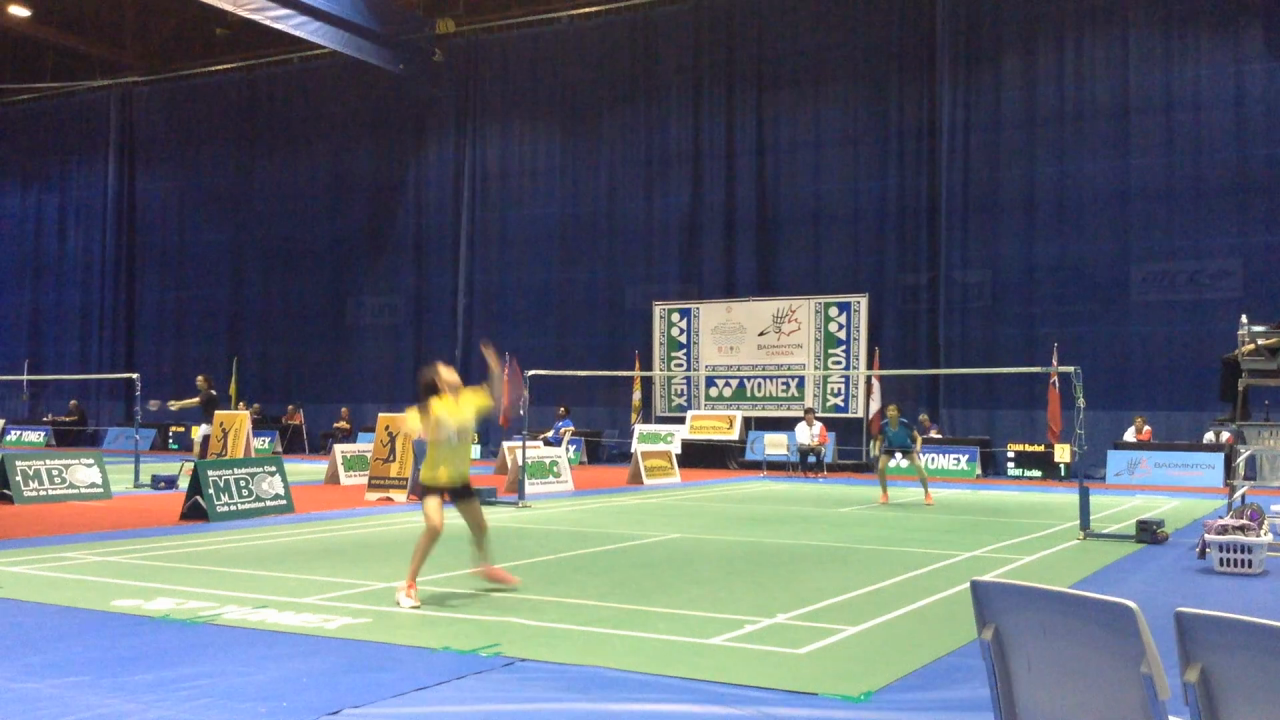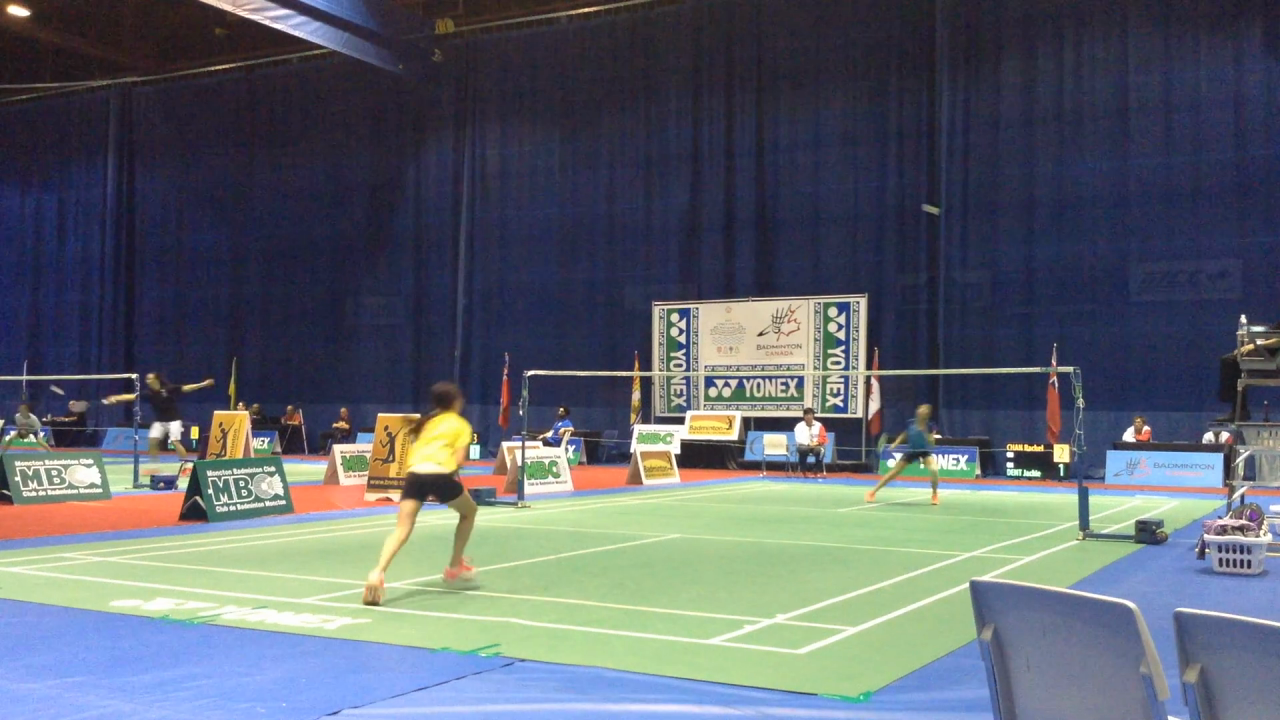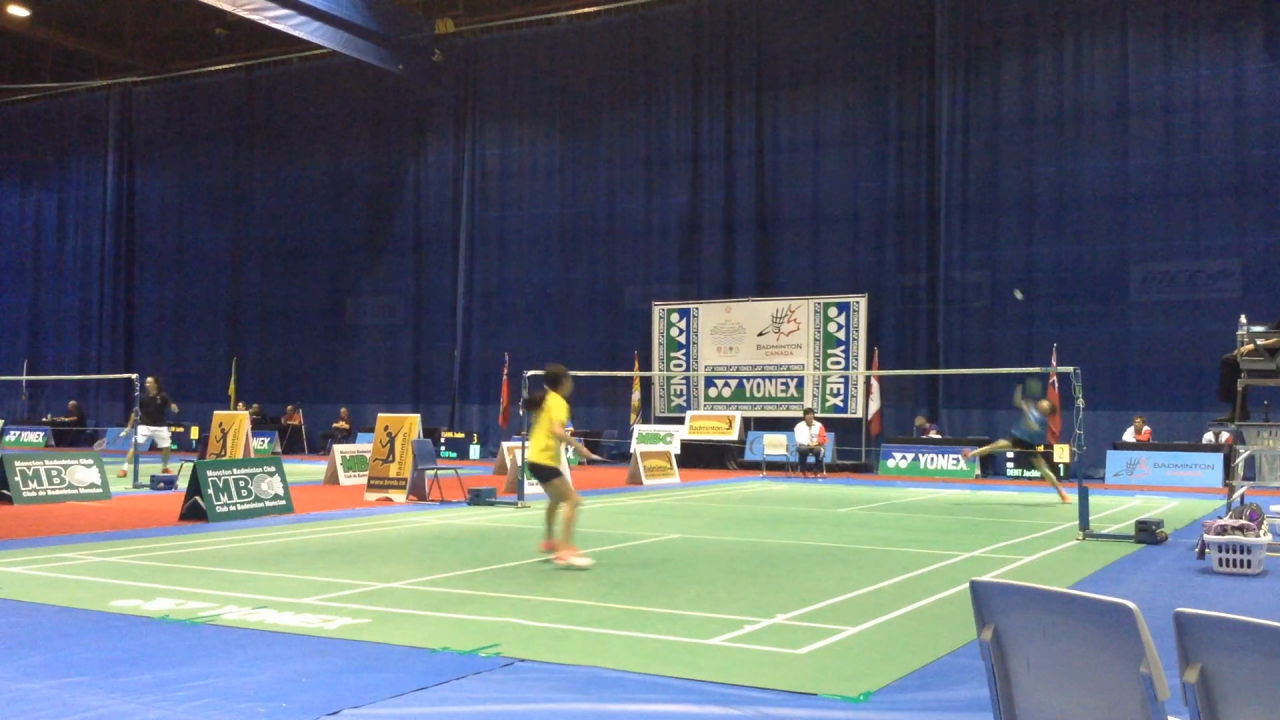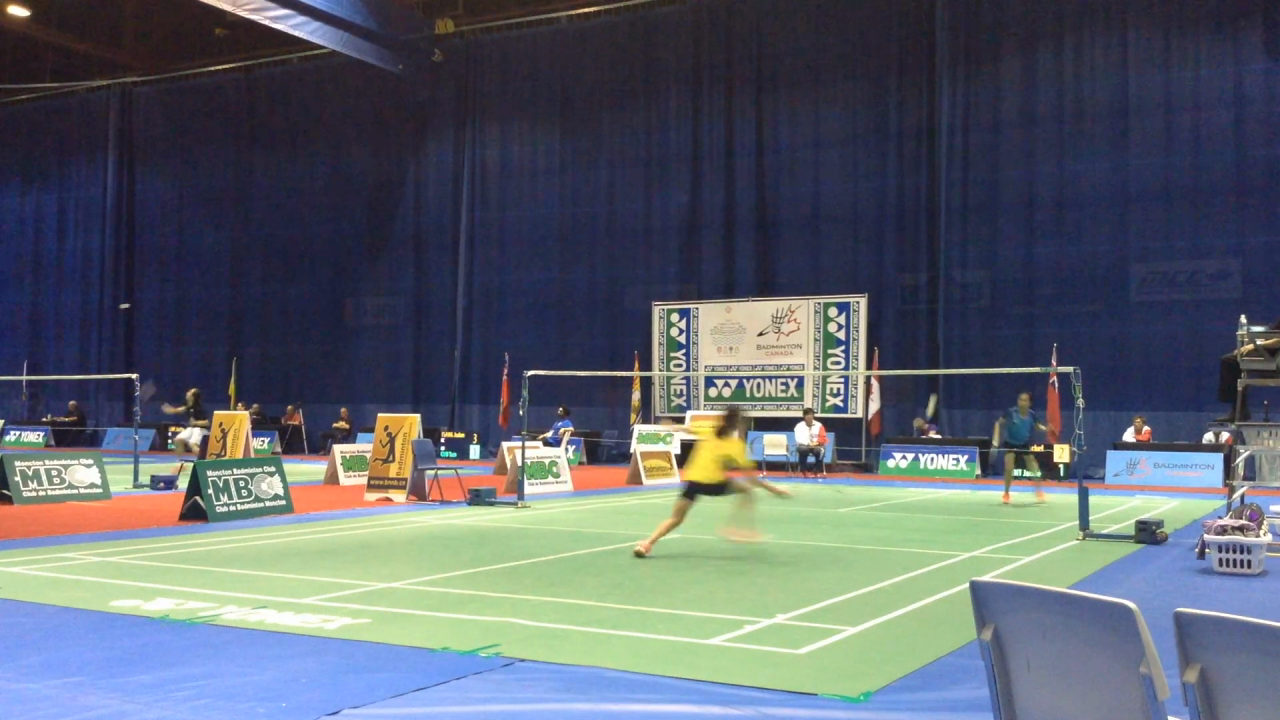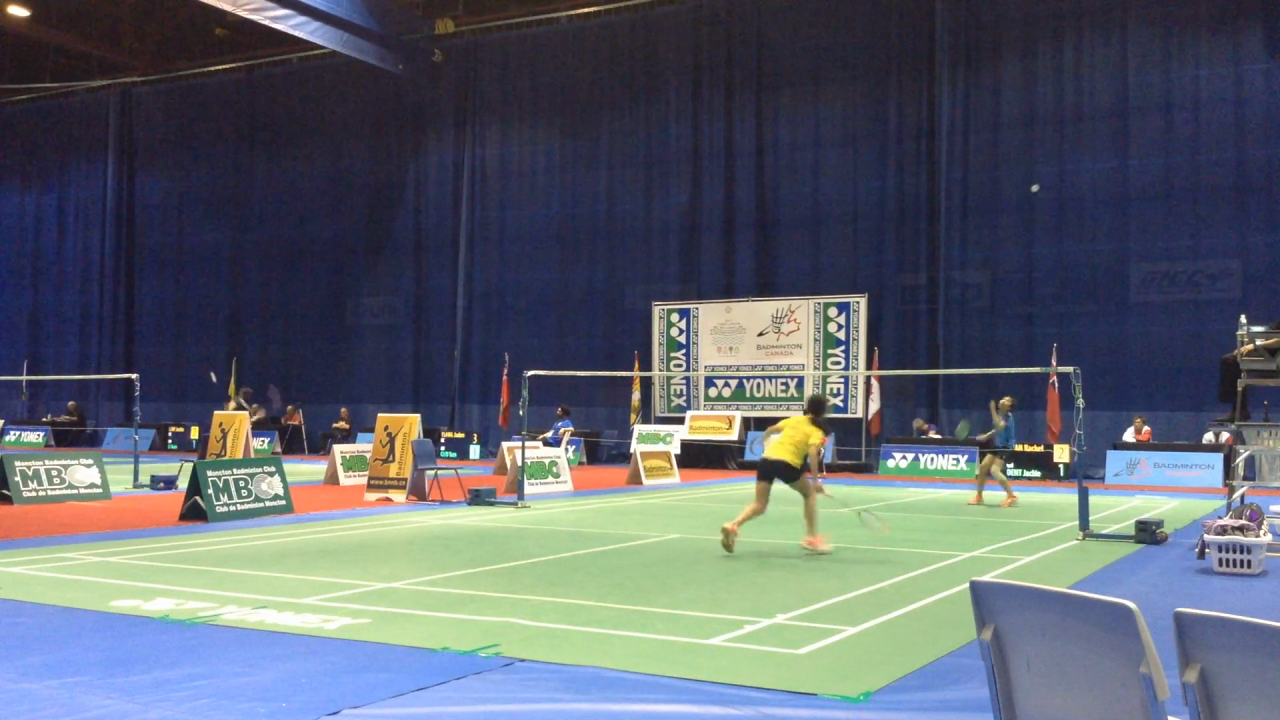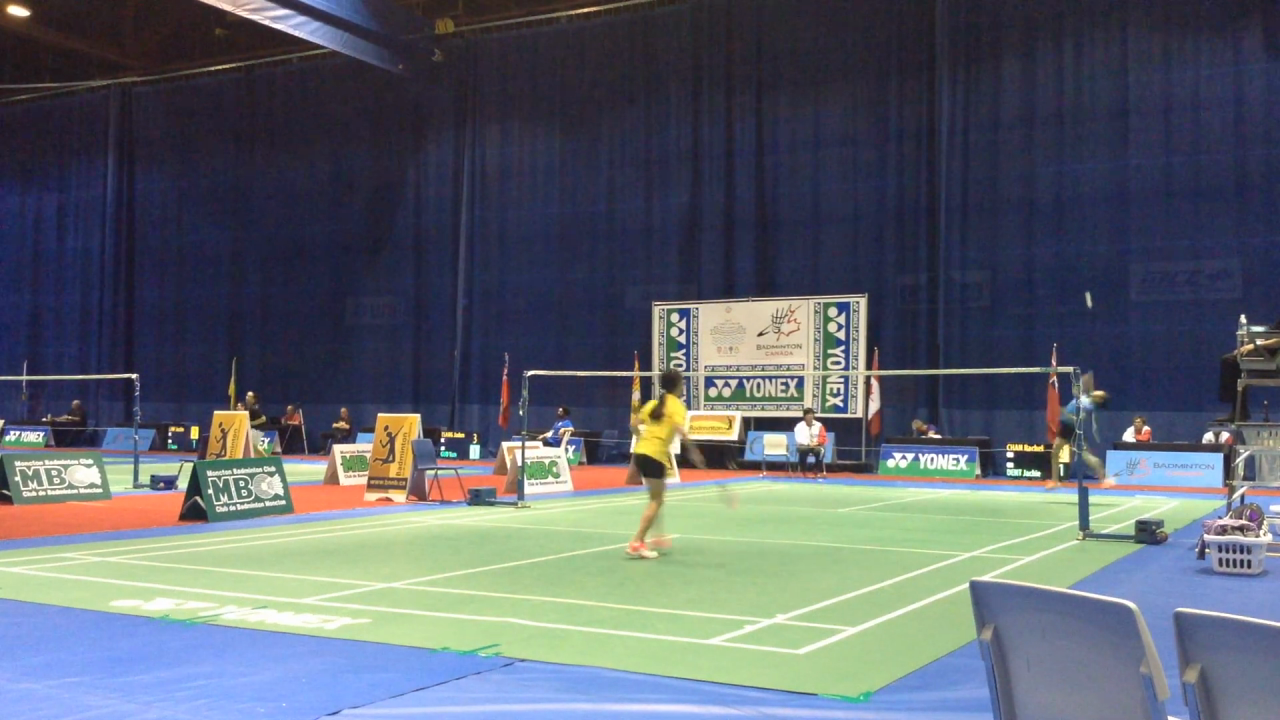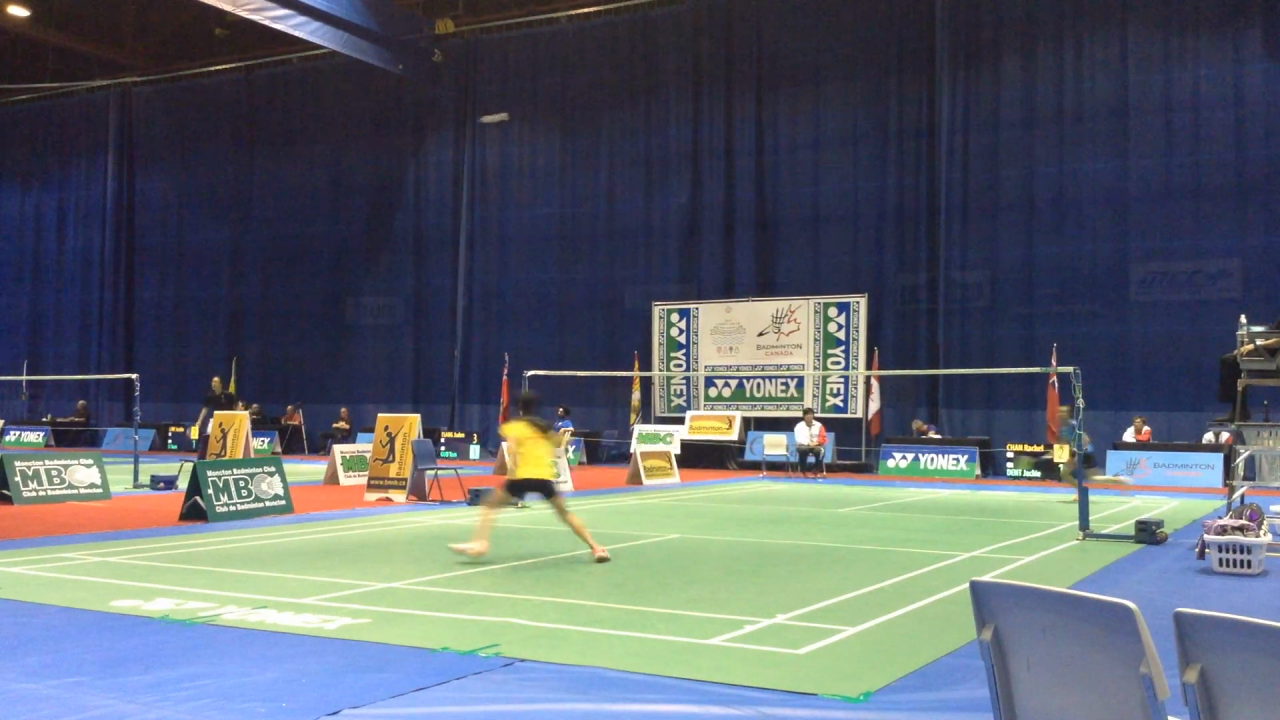
dt=0.7s
person 1, frame 1
left shoulder: (469, 399)
right shoulder: (434, 408)
left elbow: (496, 399)
right elbow: (409, 424)
left wrist: (496, 369)
right wrist: (423, 431)
left hip: (458, 479)
right hip: (433, 480)
left knee: (480, 526)
right knee: (435, 526)
left ankle: (485, 566)
right ankle: (408, 585)
person 1, frame 2
left shoulder: (426, 423)
right shoulder: (460, 425)
right elbow: (458, 460)
right wrist: (452, 475)
left hip: (415, 475)
right hip: (440, 474)
left knee: (401, 529)
right knee: (469, 511)
left ankle: (377, 574)
right ankle: (455, 566)
person 1, frame 3
left shoulder: (546, 401)
right shoulder: (559, 403)
right elbow: (558, 431)
right wrist: (579, 447)
left hip: (538, 460)
right hip: (543, 461)
left knee: (557, 498)
right knee: (573, 501)
left ankle: (550, 542)
right ankle: (566, 552)
person 1, frame 4
left shoulder: (712, 433)
right shoulder: (735, 445)
left elbow: (688, 430)
right elbow: (750, 476)
right wrist: (772, 489)
left hip: (692, 479)
right hip: (710, 482)
left knee: (676, 518)
right knee: (747, 489)
left ankle: (647, 544)
right ankle: (740, 528)
person 1, frame 5
left shoulder: (793, 420)
right shoulder: (817, 431)
left elbow: (770, 430)
right elbow: (813, 453)
left wrist: (766, 437)
right wrist: (815, 479)
left hip: (767, 460)
right hip: (786, 464)
left knee: (758, 505)
right knee: (809, 494)
left ankle: (733, 525)
right ankle: (812, 538)
person 1, frame 6
left shoulder: (654, 403)
right shoulder: (676, 405)
left elbow: (634, 424)
right elbow: (679, 429)
right wrist: (693, 450)
left hip: (640, 453)
right hip: (654, 456)
left knee: (657, 498)
right knee: (656, 502)
left ankle: (657, 537)
right ankle: (636, 543)
person 1, frame 7
left shoulder: (513, 427)
right shoulder: (546, 429)
left elbow: (512, 444)
right elbow: (556, 448)
left wrist: (513, 468)
left hip: (522, 477)
right hip: (546, 478)
left knee: (490, 506)
right knee: (565, 514)
left ankle: (479, 543)
right ankle: (596, 548)
